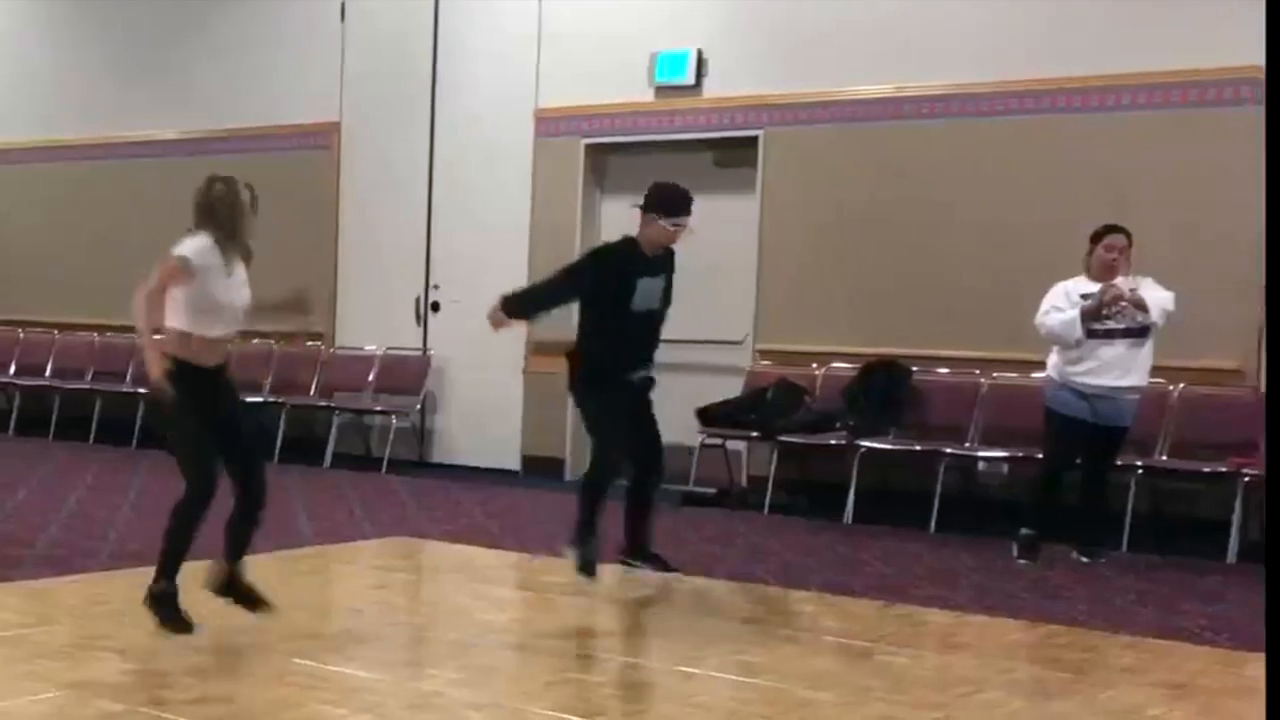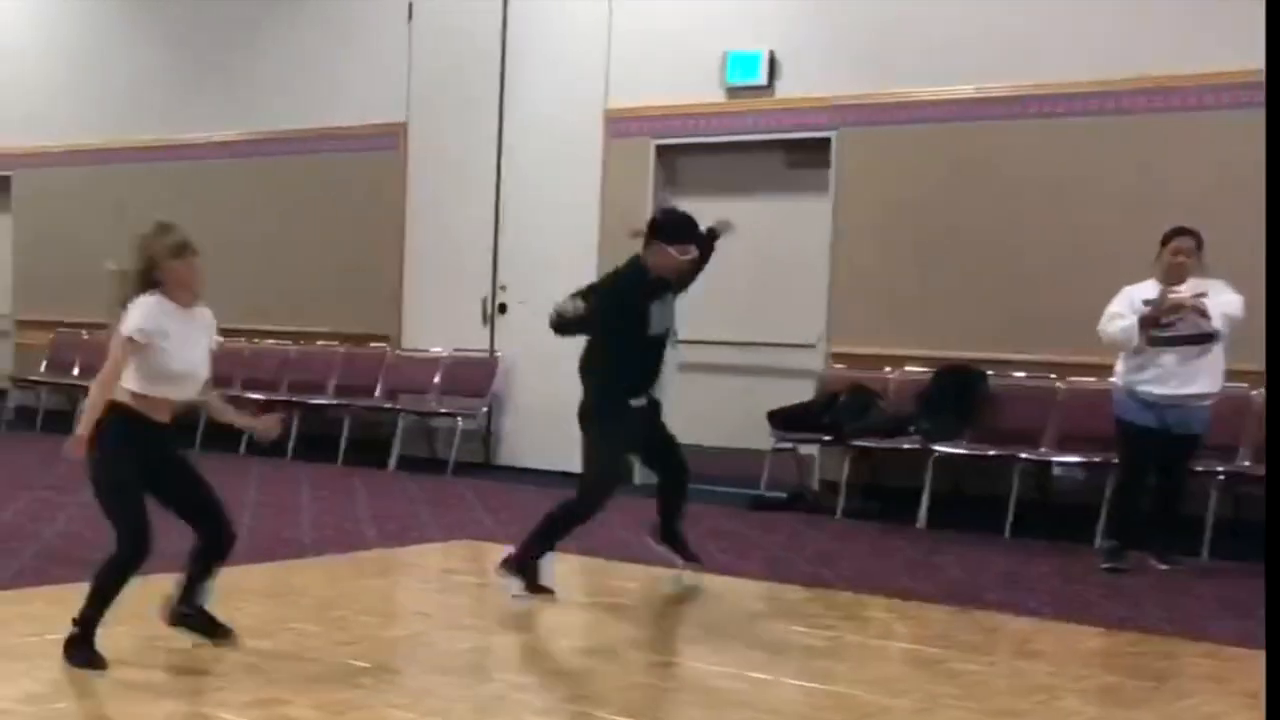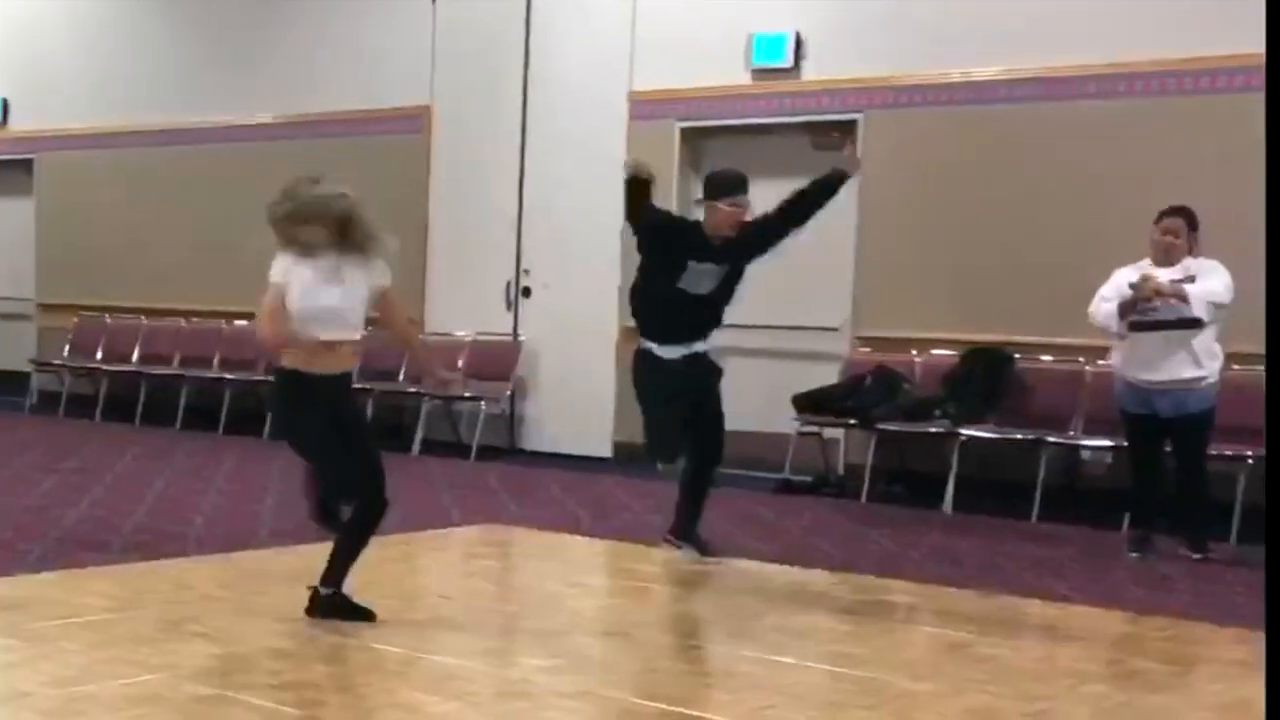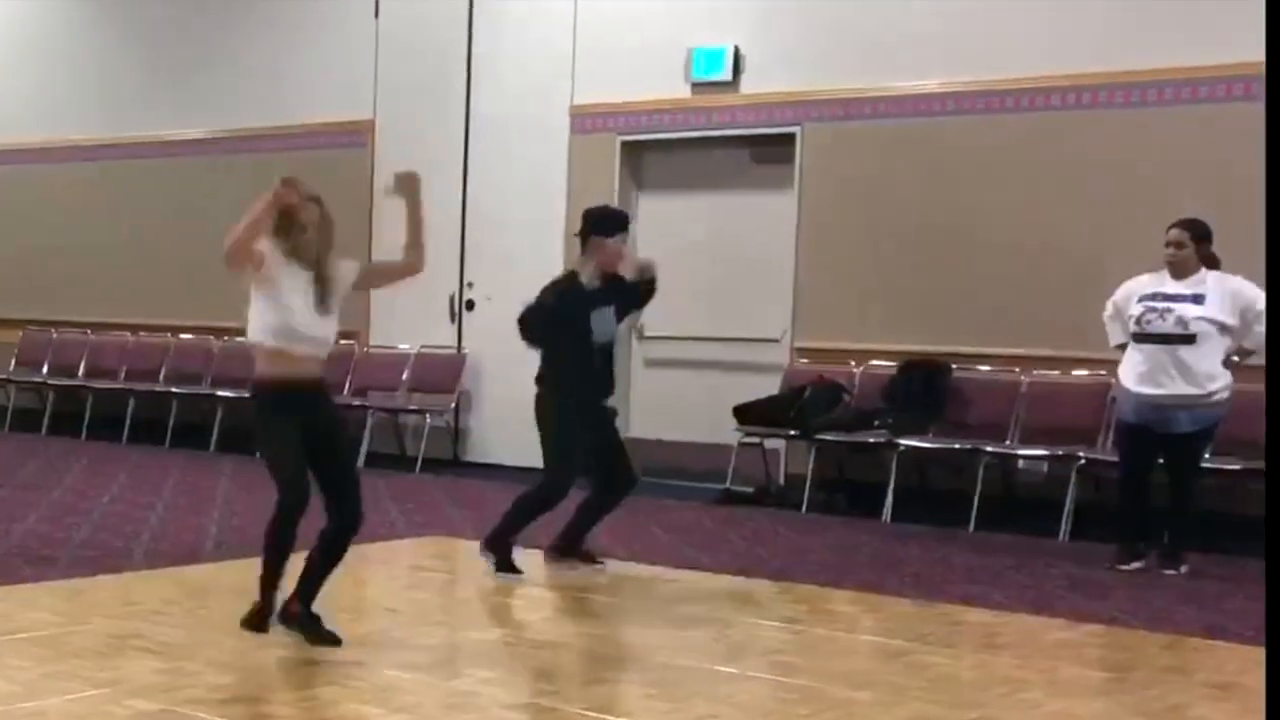
dt=1s
person 1, frame 1
left shoulder: (233, 257)
right shoulder: (197, 249)
right elbow: (146, 296)
left wrist: (287, 307)
right wrist: (150, 352)
left hip: (216, 380)
right hip: (185, 378)
left knee: (252, 484)
right knee: (200, 489)
left ankle: (230, 573)
right ankle: (163, 589)
person 1, frame 2
left shoulder: (202, 319)
right shoulder: (148, 311)
right elbow: (109, 374)
left wrist: (249, 422)
right wrist: (83, 428)
left hip: (159, 441)
right hip: (120, 435)
left knee: (220, 534)
right knee: (136, 544)
left ankle: (187, 606)
right ankle: (80, 635)
person 1, frame 3
left shoulder: (367, 265)
right shoulder: (289, 263)
left elbow: (399, 325)
right elbow: (266, 331)
right wrist: (288, 337)
left hip: (340, 392)
right hip: (298, 391)
left knee: (375, 497)
right knee: (344, 485)
left ankle: (328, 591)
right ankle: (320, 490)
person 1, frame 4
left shoulder: (337, 274)
right shoulder: (265, 260)
left elbow: (412, 265)
right elbow: (231, 253)
left wrist: (412, 203)
right wrist: (272, 201)
left hip: (317, 402)
right hip: (275, 404)
left knee: (348, 515)
right knee: (293, 501)
left ankle: (298, 607)
right ankle: (266, 599)
person 2, frame 1
left shoulder: (665, 261)
right shoulder: (610, 260)
right elbow: (559, 286)
right wrist: (512, 306)
left hip: (634, 380)
right hip: (598, 379)
left knee: (648, 460)
right knee: (609, 462)
left ankle: (635, 547)
right ankle: (584, 540)
person 2, frame 2
left shoulder: (665, 279)
right shoulder: (621, 286)
right elbow: (566, 324)
left wrist: (711, 238)
right wrist: (570, 311)
left hip: (639, 403)
right hip: (608, 406)
left knee: (675, 471)
right knee: (594, 494)
left ankle: (668, 535)
right ankle: (524, 562)
person 2, frame 3
left shoulder: (741, 240)
right shoulder: (670, 235)
left elbow: (792, 213)
right elbow: (640, 215)
left wrist: (841, 174)
right wrist: (638, 182)
left hip: (695, 360)
right hip: (656, 361)
left knee: (709, 449)
right knee: (669, 447)
left ankle: (683, 530)
person 2, frame 4
left shoulder: (612, 287)
right shoulder: (564, 292)
left elbow: (633, 299)
right elbow: (532, 328)
left wrist: (644, 281)
right wrist: (583, 287)
left hip: (593, 406)
right hip: (562, 406)
left knee: (619, 480)
right knee: (557, 484)
left ankle: (566, 545)
right ankle: (497, 544)
person 3, frame 1
left shoulder: (1142, 287)
right shoulder: (1068, 289)
left elbow: (1165, 304)
right elbow: (1048, 326)
left wrist: (1133, 299)
right wrist: (1091, 309)
left hip: (1119, 399)
right hip: (1071, 394)
left knee: (1098, 473)
right knee: (1055, 465)
left ankle: (1088, 542)
right ankle: (1031, 533)
person 3, frame 2
left shoulder: (1212, 289)
right shoulder: (1133, 293)
left elbow: (1232, 309)
right elbow: (1111, 332)
left wrist: (1192, 305)
right wrist: (1150, 316)
left hip: (1190, 405)
right hip: (1139, 401)
left knee: (1172, 479)
right knee: (1132, 474)
left ankle: (1161, 546)
right ankle: (1116, 544)
person 3, frame 3
left shoulder: (1208, 270)
right shoulder: (1126, 274)
left elbow: (1217, 295)
right elbow: (1099, 313)
left wrist: (1170, 290)
right wrist: (1133, 301)
left hip: (1192, 388)
right hip: (1138, 387)
left knee: (1192, 465)
right knee: (1144, 464)
left ankle: (1195, 537)
right ankle: (1140, 531)
person 3, frame 4
left shoulder: (1228, 289)
right shoulder: (1141, 286)
left elbow: (1261, 318)
right elbow: (1113, 312)
left wrist: (1235, 357)
right wrist: (1129, 352)
left hip: (1194, 405)
right hip: (1138, 400)
left knee: (1182, 482)
right knee: (1132, 476)
left ankle: (1174, 551)
right ankle: (1134, 545)
